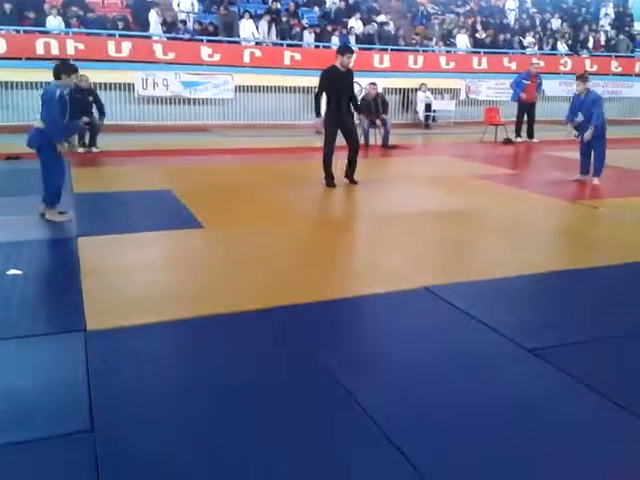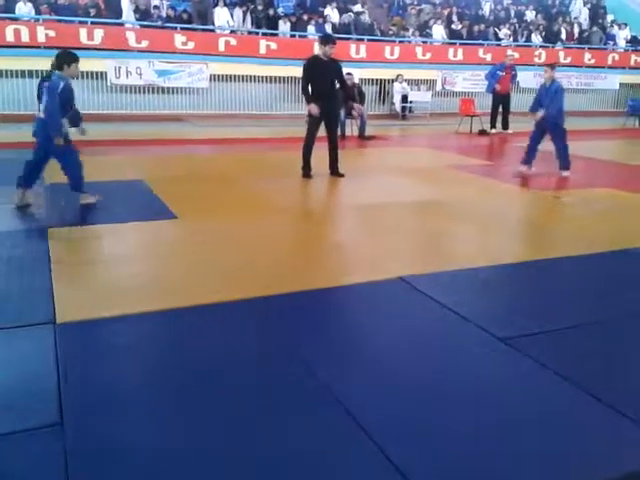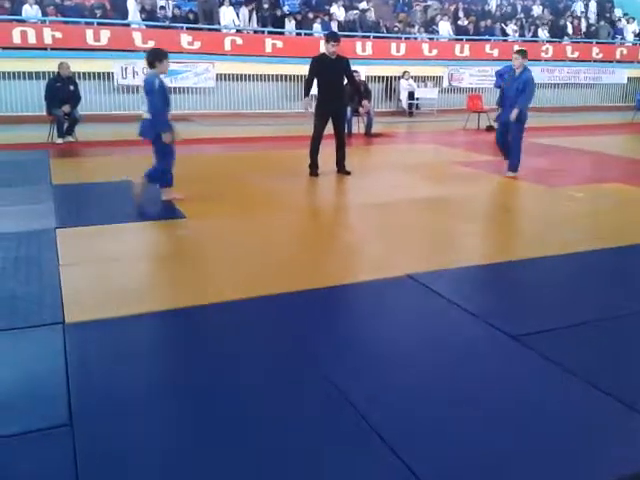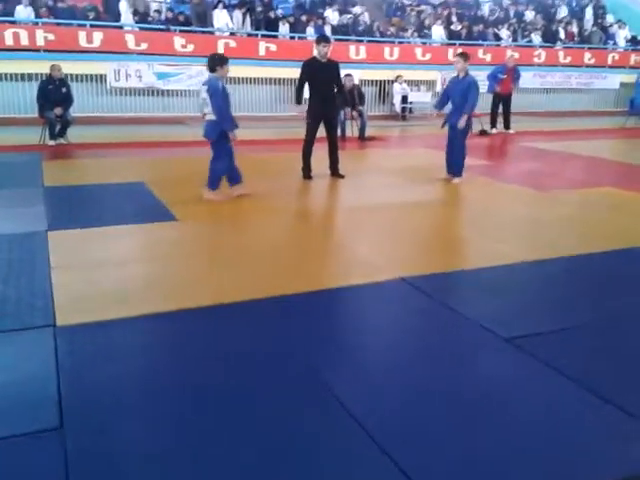
dt=0.7s
person 1, frame 1
left shoulder: (60, 93)
right shoulder: (55, 93)
left elbow: (63, 119)
right elbow: (52, 119)
left wrist: (67, 137)
right wrist: (59, 141)
left hip: (49, 138)
right hip: (45, 138)
left knee: (55, 172)
right knee: (54, 173)
left ankle: (48, 207)
right ankle: (50, 211)
person 1, frame 2
left shoulder: (62, 83)
right shoulder: (57, 84)
left elbow: (68, 108)
right elbow: (52, 111)
left wrist: (77, 123)
right wrist: (57, 134)
left hip: (48, 128)
right hip: (51, 129)
left knee: (37, 161)
right knee: (71, 161)
left ankle: (21, 194)
right ankle: (81, 195)
person 1, frame 3
left shoulder: (152, 79)
right shoulder: (154, 81)
right elbow: (156, 109)
left wrist: (166, 127)
right wrist: (165, 130)
left hip: (155, 125)
right hip: (156, 127)
left knee: (165, 157)
right knee: (166, 158)
left ankle: (167, 191)
right ankle: (144, 182)
person 1, frame 4
left shoulder: (207, 84)
right shoulder: (216, 84)
right elbow: (222, 110)
right wrist: (230, 129)
left hip: (213, 126)
right hip: (218, 128)
left knee: (227, 157)
right knee: (221, 159)
left ankle: (236, 186)
right ankle: (210, 190)
person 2, frame 1
left shoulder: (350, 73)
right shoulder: (328, 73)
right elbow: (319, 95)
left wrist: (358, 111)
right wrist: (318, 116)
left hip: (347, 116)
right hip: (332, 116)
left knee: (355, 146)
right knee: (329, 148)
left ankle: (350, 174)
right ankle: (329, 178)
person 2, frame 2
left shoulder: (335, 64)
right shoulder: (311, 63)
left elbow: (343, 84)
right elbow: (304, 85)
left wrist: (353, 102)
right wrist: (310, 103)
left hip: (332, 106)
right hip: (316, 106)
left knee: (333, 138)
right knee: (310, 138)
left ankle: (334, 168)
right ankle: (306, 169)
person 2, frame 3
left shoulder: (344, 61)
right shoulder: (317, 60)
left elbow: (352, 81)
right elbow: (310, 79)
left wrist: (362, 99)
right wrist: (306, 96)
left hip: (340, 104)
right hip: (323, 104)
left knee: (340, 136)
right knee: (317, 136)
left ankle: (341, 166)
right ankle: (313, 167)
person 2, frame 4
left shoulder: (334, 65)
right shoulder: (308, 64)
left elbow: (339, 86)
right elbow: (301, 85)
right wrist: (299, 103)
left hip: (331, 108)
right hip: (315, 108)
left knee: (333, 140)
right knee: (309, 139)
left ankle: (334, 169)
right ankle: (306, 170)
person 3, frame 1
left shoulder: (595, 98)
right shoulder: (576, 97)
left elbow: (597, 115)
right elbow: (572, 112)
left wrist: (590, 130)
right wrist: (570, 126)
left hip: (598, 129)
right hip: (585, 127)
left knee: (599, 152)
right knee: (584, 151)
left ankle: (596, 176)
right ankle: (584, 174)
person 3, frame 2
left shoulder: (558, 87)
right shoulder: (542, 87)
left elbow: (556, 104)
right elbow: (537, 101)
left wrist: (543, 113)
right wrist: (532, 112)
left hip: (555, 120)
right hip: (542, 118)
left knee: (560, 144)
right knee: (533, 141)
left ankle: (565, 168)
right ankle: (526, 165)
person 3, frame 3
left shoulder: (528, 77)
right shoulder: (508, 74)
left elbow: (527, 97)
left wrist: (516, 110)
right wrist: (500, 107)
left hip: (518, 114)
right hip: (506, 111)
left knee: (514, 141)
right knee: (500, 138)
left ankle: (512, 169)
right ankle: (511, 159)
person 3, frame 4
left shoulder: (471, 81)
right shoulder: (453, 81)
left elbow: (472, 101)
right elbow: (445, 96)
left wrist: (464, 117)
right wrist: (436, 109)
left hip: (463, 118)
right hip: (453, 116)
left knee: (459, 146)
right knee: (450, 146)
left ankle: (457, 175)
right ankle: (451, 172)
